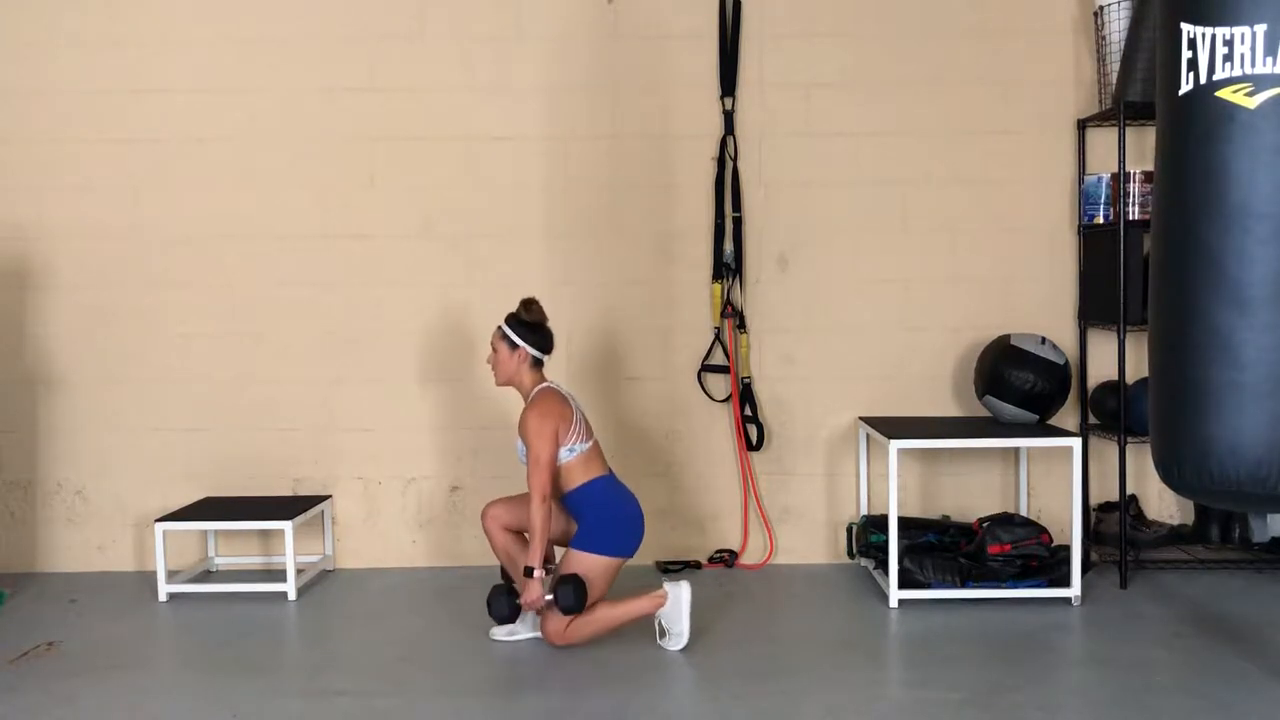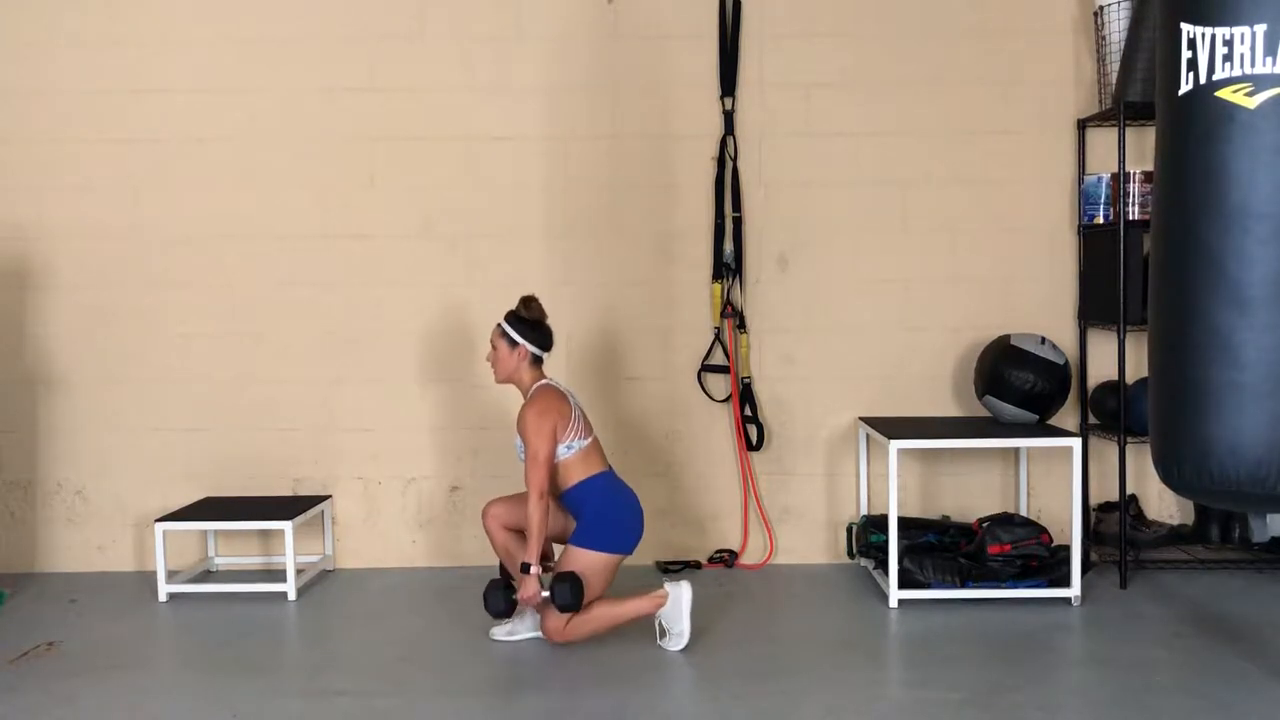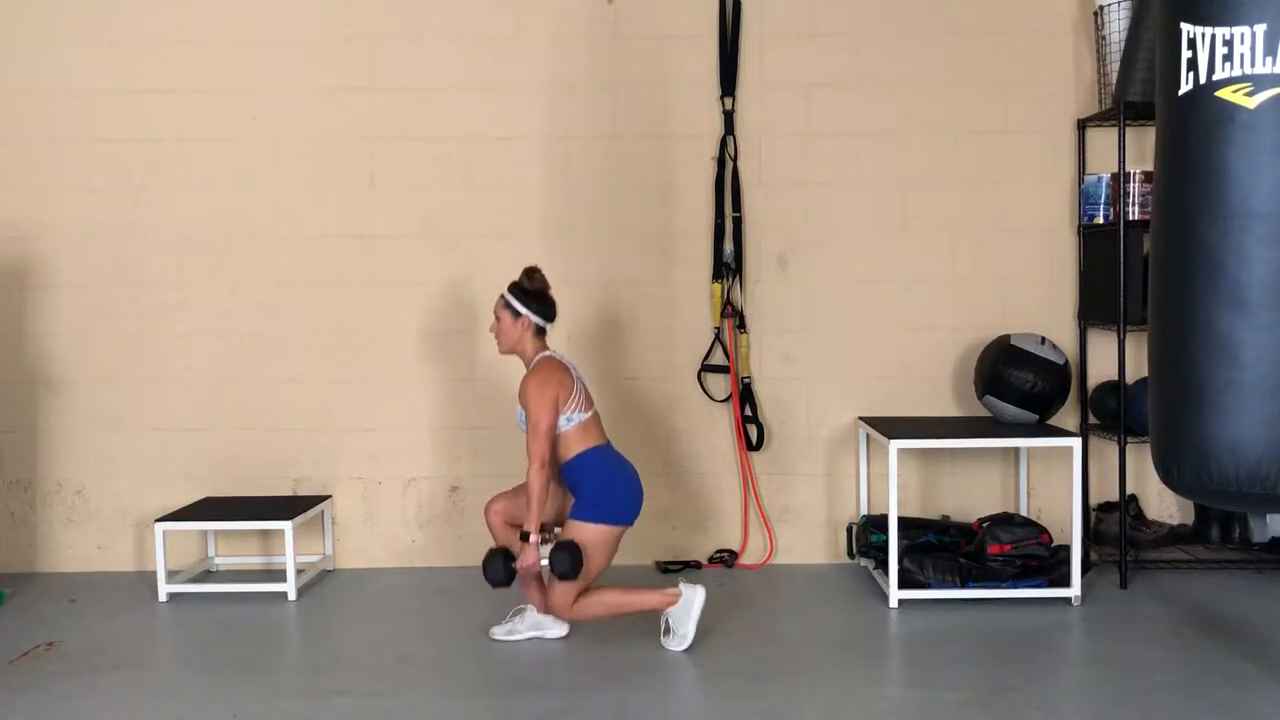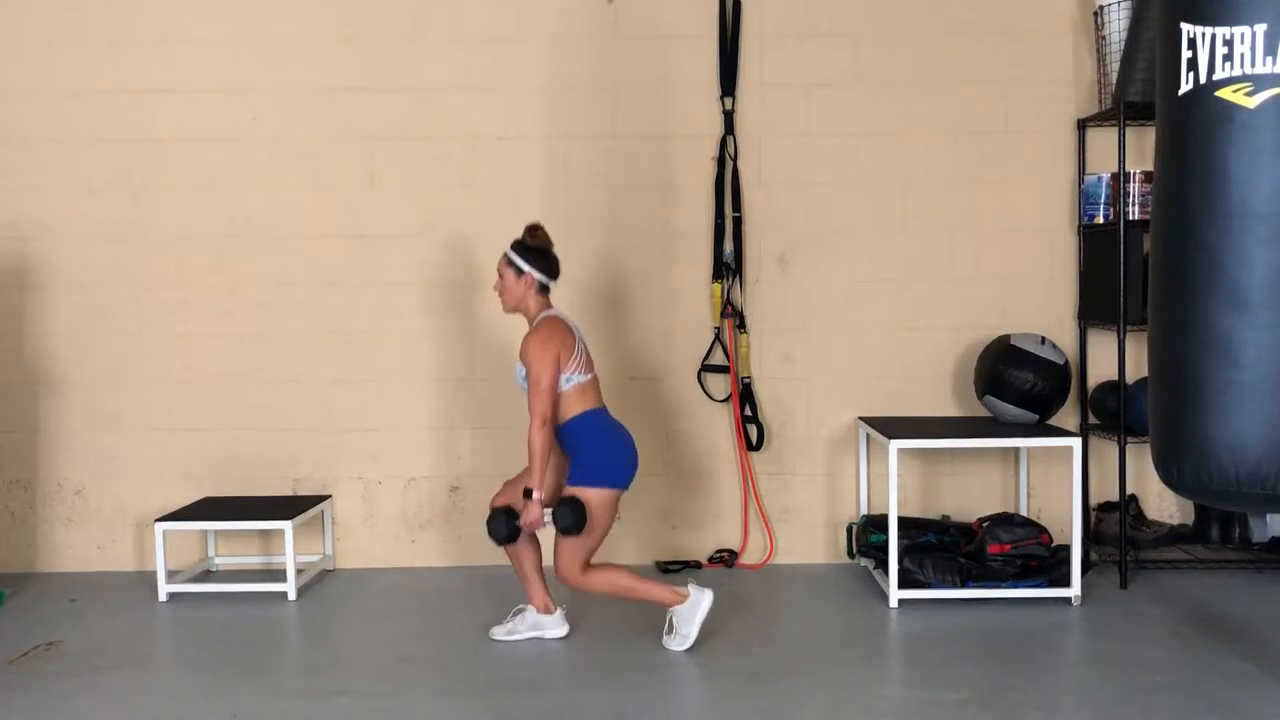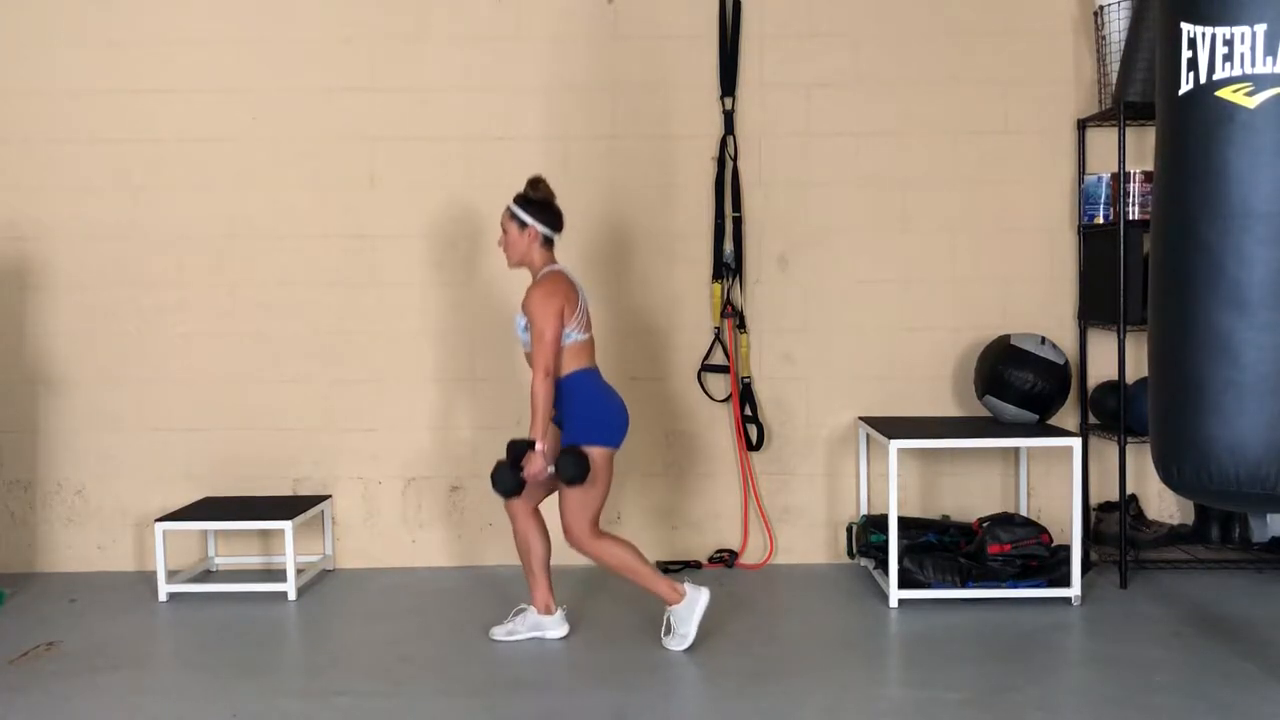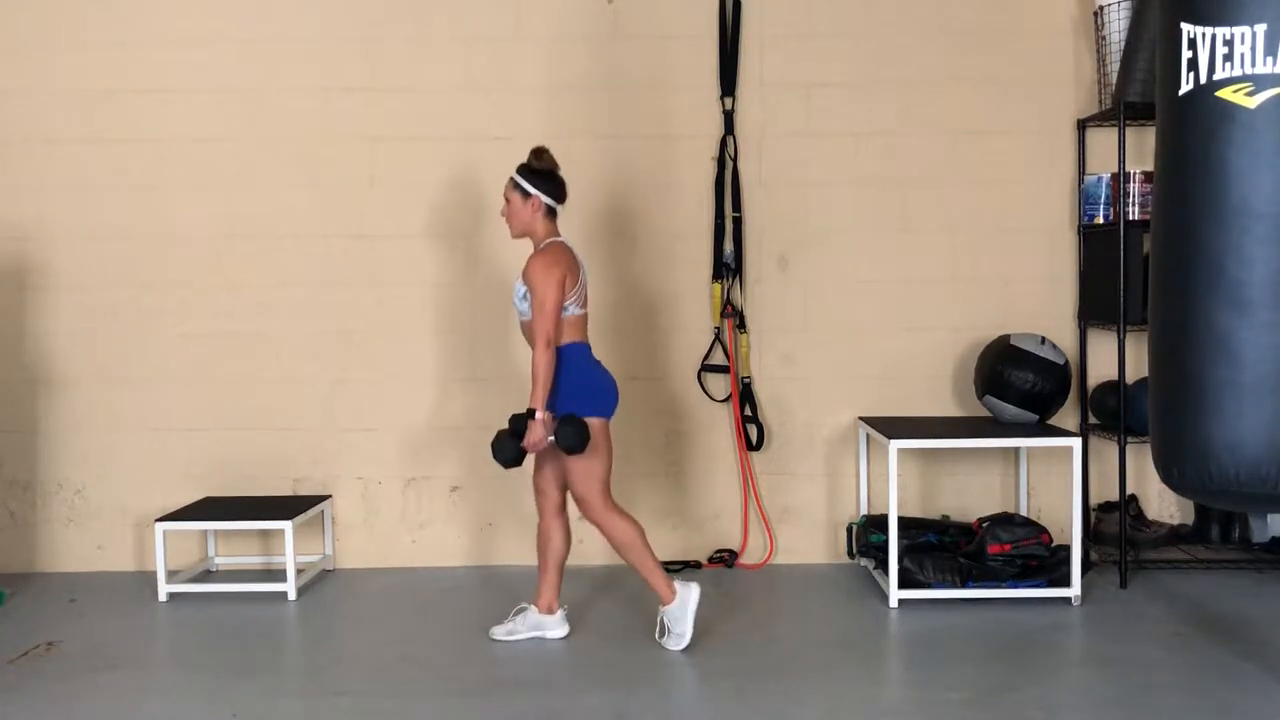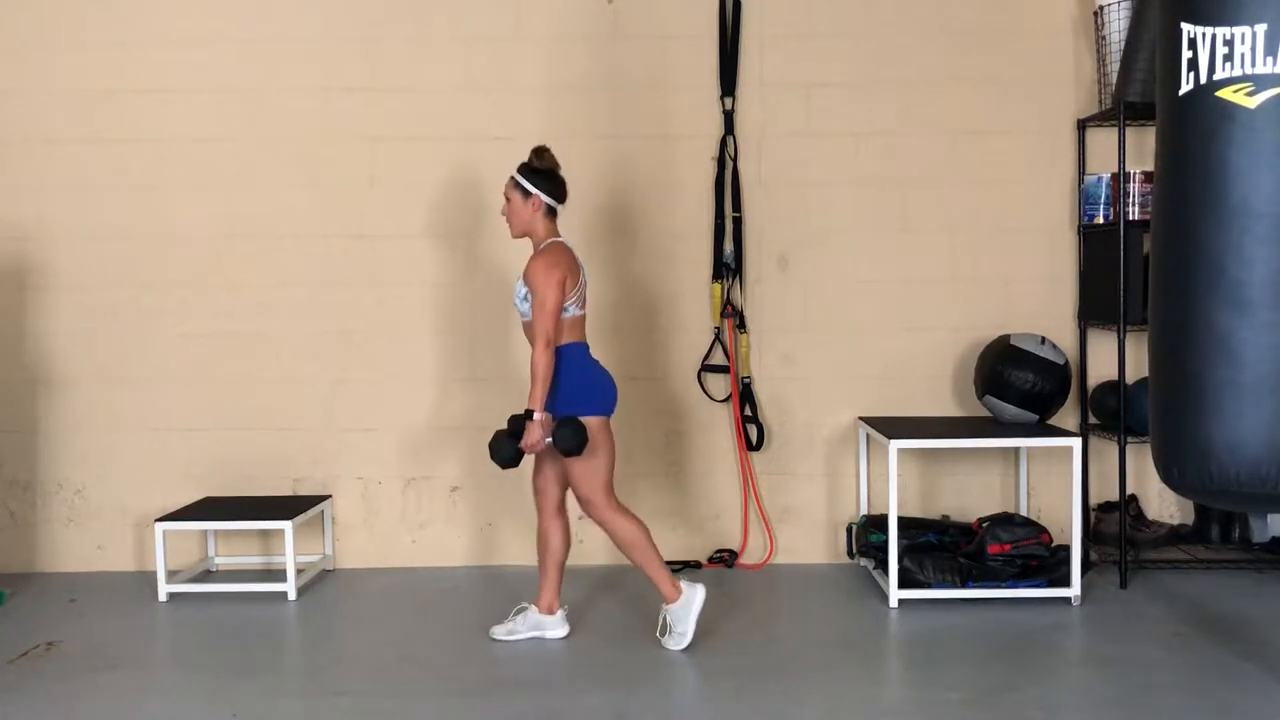
dt=0.2s
person 1, frame 1
left shoulder: (539, 412)
right shoulder: (549, 398)
left elbow: (541, 498)
right elbow: (552, 490)
left wrist: (533, 572)
right wrist: (542, 547)
left hip: (607, 519)
right hip: (593, 509)
left knee: (557, 631)
right knee: (495, 516)
left ankle: (664, 599)
right ankle: (540, 610)
person 1, frame 2
left shoulder: (537, 409)
right shoulder: (549, 395)
left elbow: (537, 495)
right elbow: (553, 480)
left wrist: (530, 570)
right wrist: (541, 546)
left hip: (606, 516)
right hip: (594, 505)
left knee: (558, 629)
right knee: (495, 515)
left ankle: (665, 599)
right ankle: (539, 611)
person 1, frame 3
left shoulder: (538, 379)
right shoulder: (550, 366)
left elbow: (539, 464)
left wrist: (531, 538)
right wrist: (545, 525)
left hip: (604, 489)
right hip: (592, 480)
left knee: (565, 604)
right knee: (498, 511)
left ankle: (677, 600)
right ankle: (542, 614)
person 1, frame 4
left shoulder: (540, 337)
right shoulder: (554, 326)
left elbow: (541, 420)
left wrist: (535, 494)
right wrist: (528, 491)
left hip: (598, 452)
right hip: (587, 445)
left knee: (573, 571)
right knee: (505, 506)
left ankle: (683, 600)
right ankle: (543, 612)
person 1, frame 5
left shoulder: (543, 290)
right shoulder: (557, 282)
left elbow: (544, 372)
left wrist: (537, 445)
right wrist: (544, 439)
left hip: (587, 412)
right hip: (579, 409)
left knee: (581, 533)
right knee: (518, 501)
left ankle: (680, 598)
right ankle: (545, 614)
person 1, frame 6
left shoulder: (545, 260)
right shoulder: (556, 254)
left elbow: (546, 342)
left wrist: (537, 413)
right wrist: (545, 409)
left hip: (576, 386)
right hip: (571, 384)
left knee: (596, 504)
right knee: (549, 501)
left ankle: (673, 597)
right ankle: (546, 613)
person 1, frame 7
left shoulder: (545, 260)
right shoulder: (556, 254)
left elbow: (544, 342)
left wrist: (535, 414)
right wrist: (543, 410)
left hip: (577, 387)
right hip: (570, 386)
left knee: (599, 504)
right knee: (547, 497)
left ankle: (678, 595)
right ankle: (547, 612)
